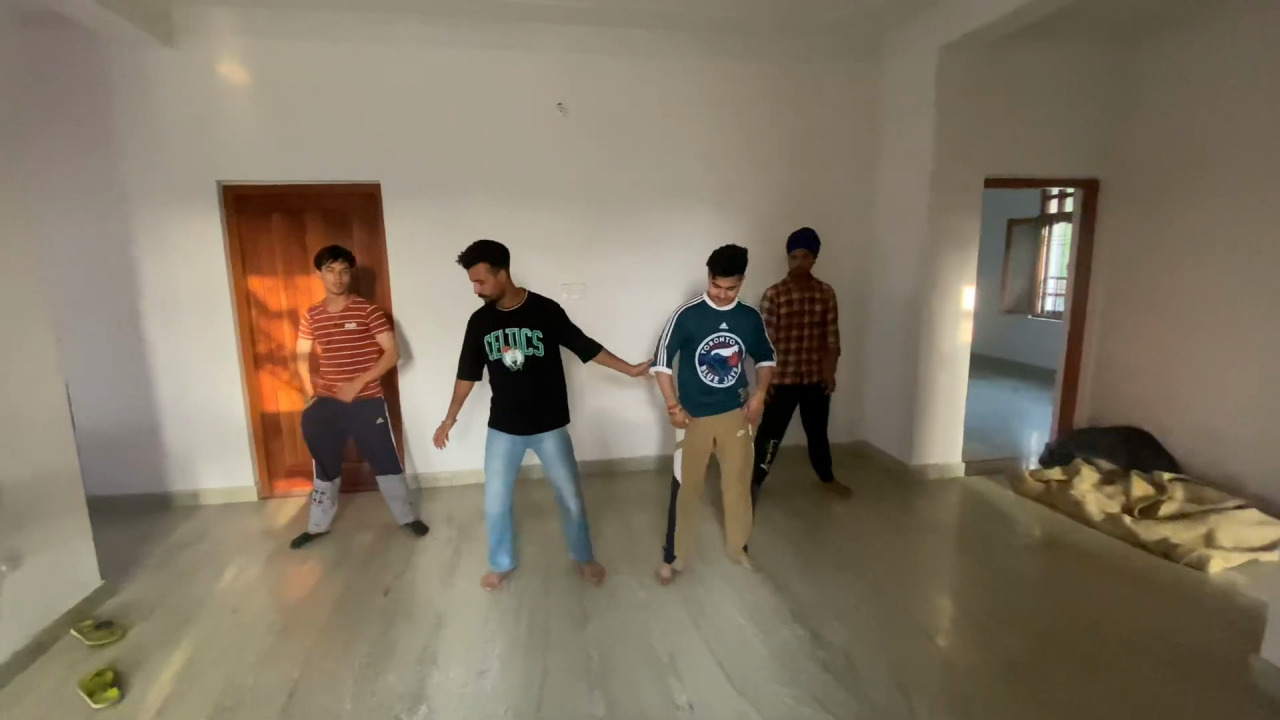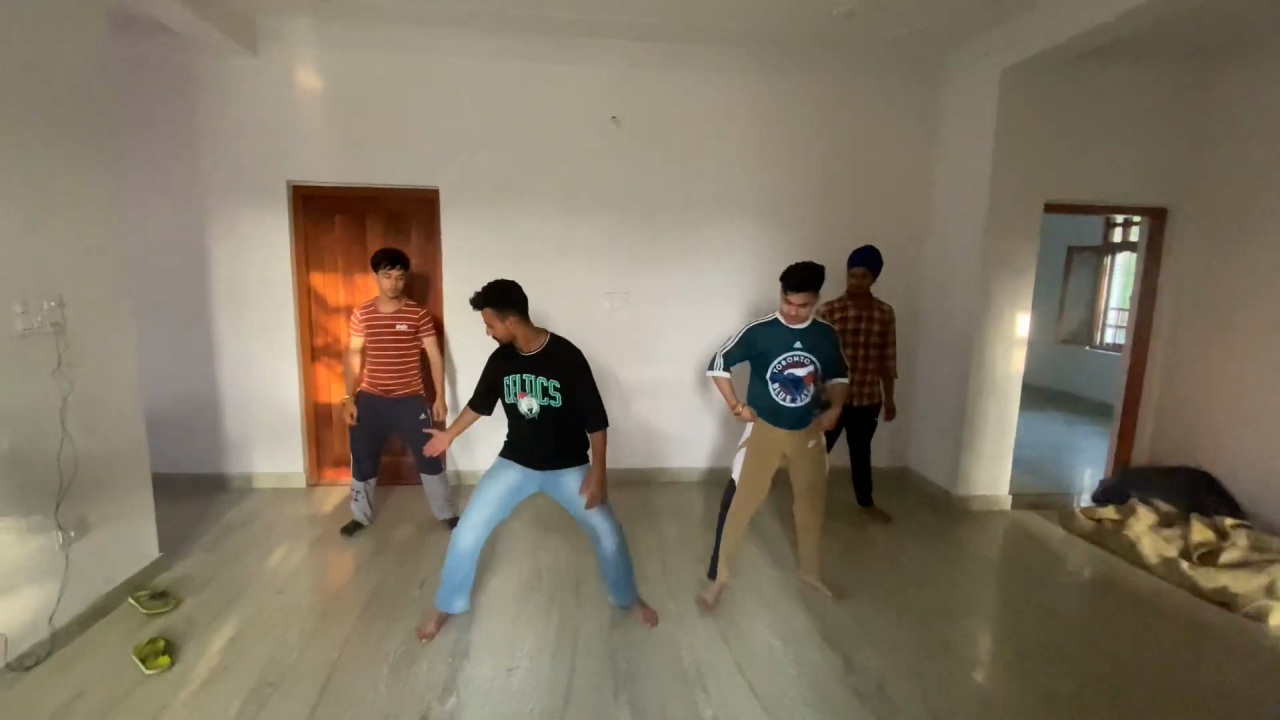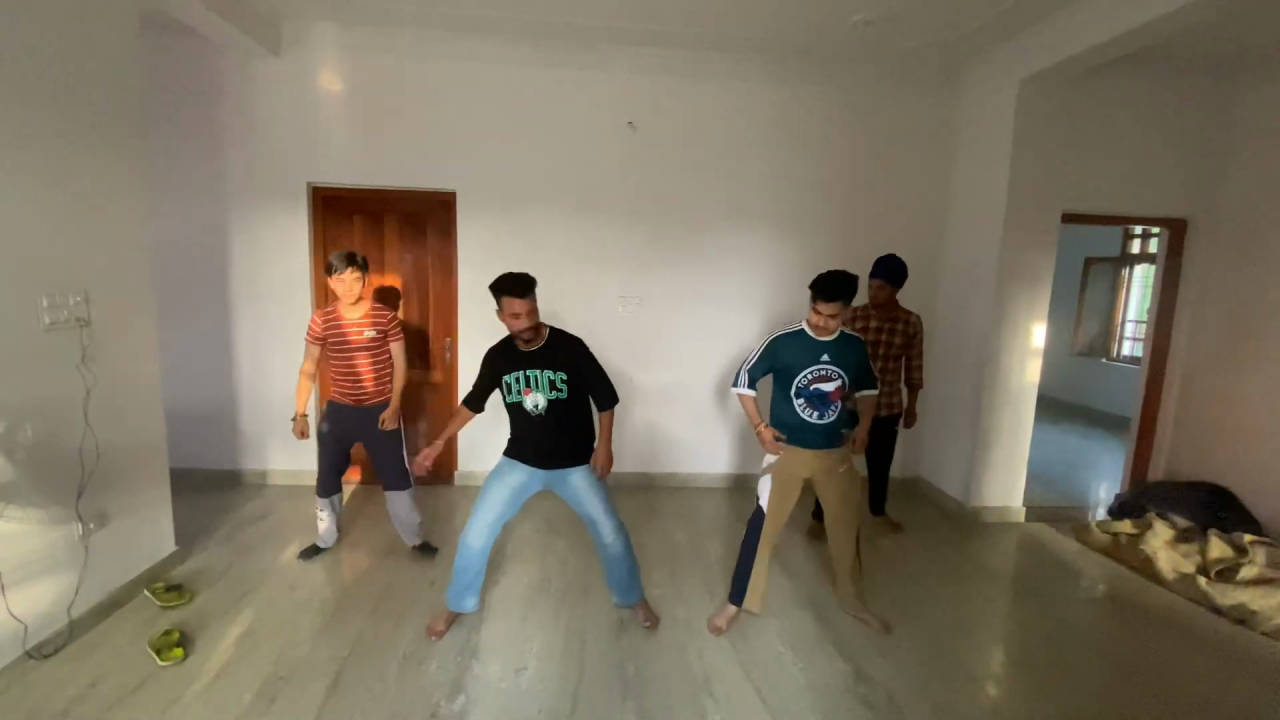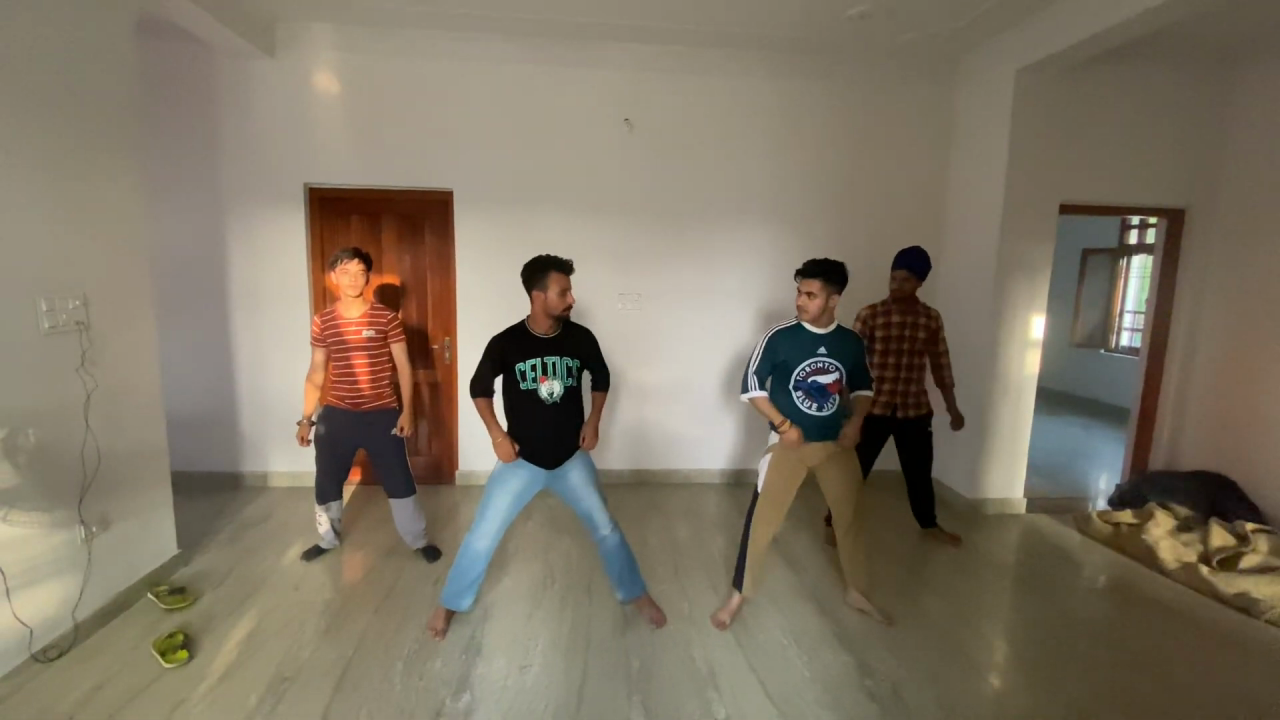
dt=1s
person 1, frame 1
left shoulder: (546, 311)
right shoulder: (479, 322)
left elbow: (586, 348)
right elbow: (467, 374)
left wrist: (628, 369)
right wrist: (450, 418)
left hip: (549, 425)
right hip: (503, 427)
left knee: (569, 495)
right knee: (496, 501)
left ankle: (583, 556)
right ankle: (501, 563)
person 1, frame 2
left shoulder: (567, 357)
right shoulder: (500, 360)
left elbow: (595, 419)
right elbow: (480, 402)
left wrist: (598, 473)
right wrist: (450, 433)
left hip: (568, 466)
right hip: (515, 462)
left knee: (607, 533)
right knee: (468, 532)
left ankle: (628, 598)
right ankle: (446, 606)
person 1, frame 3
left shoulder: (570, 348)
right shoulder: (497, 357)
left elbow: (605, 395)
right elbow: (473, 402)
left wrist: (605, 445)
right wrist: (440, 442)
left hip: (575, 462)
right hip: (520, 461)
left knee: (609, 532)
right knee: (477, 531)
left ankle: (633, 599)
right ankle: (457, 605)
person 1, frame 4
left shoulder: (581, 338)
right shoulder: (505, 343)
left elbow: (601, 378)
right elbow: (479, 388)
left wrist: (593, 423)
right wrist: (497, 435)
left hip: (571, 456)
right hip: (521, 458)
left knee: (604, 528)
right knee: (483, 535)
left ankle: (636, 594)
right ankle: (450, 604)
person 2, frame 1
left shoulder: (750, 317)
right shoulder: (686, 314)
left elbow: (765, 358)
right elbow: (661, 361)
left wrist: (759, 394)
right wrist: (674, 406)
left hip: (735, 413)
right hip: (695, 416)
left knee: (738, 482)
right knee: (686, 486)
left ankle: (737, 547)
right ankle: (672, 557)
person 2, frame 2
left shoulder: (826, 335)
right shoulder: (758, 331)
left elbow: (838, 375)
right elbow: (718, 365)
left wrist: (834, 408)
right wrist: (736, 405)
left hip: (807, 430)
right hip: (764, 428)
left knee: (811, 501)
right knee: (740, 502)
left ankle: (809, 570)
right ankle: (717, 578)
person 2, frame 3
left shoulder: (855, 347)
right shoulder: (782, 341)
left elbow: (867, 387)
right elbow: (743, 381)
left wrist: (863, 425)
right wrist: (761, 427)
left hip: (836, 452)
right hip: (787, 449)
left knee: (846, 526)
right knee: (764, 525)
left ankle: (853, 601)
right ankle: (734, 603)
person 2, frame 4
left shoulder: (851, 342)
right shoulder: (779, 337)
left elbow: (863, 387)
right elbow: (751, 386)
left wrist: (856, 422)
right wrist: (783, 424)
left hip: (836, 444)
right hip: (789, 442)
left knee: (850, 517)
right knee: (762, 519)
left ankle: (855, 592)
right ankle: (737, 595)
person 3, frame 1
left shoulder: (368, 311)
right shoulder: (311, 316)
left elbow: (391, 352)
right elbow: (302, 357)
left wrist: (359, 383)
right wrist: (311, 395)
left hip: (366, 402)
right hip: (326, 404)
left knee: (386, 463)
right knee: (325, 468)
left ankle: (407, 516)
right ankle: (317, 525)
person 3, frame 2
left shoulder: (419, 315)
right shoulder: (361, 314)
left elbow: (435, 357)
right elbow: (353, 357)
left wrist: (440, 398)
right wrist: (349, 397)
left hip: (410, 401)
right hip: (369, 401)
left knee: (428, 459)
right knee: (362, 462)
left ankle: (446, 513)
right ankle: (361, 516)
person 3, frame 3
left shoulder: (385, 317)
right shoulder: (321, 320)
left elbow: (400, 363)
right elbow: (308, 368)
left wrist: (394, 406)
right wrist: (300, 413)
left hip: (379, 410)
right hip: (339, 411)
left knee: (396, 477)
right knee: (327, 478)
left ankle: (414, 538)
right ankle: (326, 538)
person 3, frame 4
left shoulder: (386, 318)
right shoulder: (322, 321)
left elbow: (403, 367)
right elbow: (316, 373)
left wrist: (407, 411)
right wrist: (306, 418)
left hip: (382, 415)
right hip: (337, 415)
left knee: (399, 481)
right knee: (327, 482)
left ankle: (419, 540)
right ankle: (328, 539)
person 4, frame 1
left shoulder: (826, 292)
right shoulder: (774, 294)
left elbow: (832, 336)
right elbow: (767, 338)
left wrist: (830, 371)
left hip: (817, 376)
right hip: (783, 376)
left knee: (817, 430)
right knee: (770, 431)
left ankle: (827, 478)
right ankle: (755, 482)
person 4, frame 2
left shoulder: (885, 313)
right shoulder: (829, 310)
left elbow: (888, 358)
left wrist: (889, 397)
left hip: (868, 398)
left knee: (861, 452)
left ankle: (866, 502)
person 4, frame 3
left shoulder: (911, 323)
right shoulder: (853, 317)
left elbow: (914, 367)
left wrist: (911, 405)
left hip: (888, 407)
left knee: (881, 463)
left ankle: (878, 511)
right ankle: (819, 517)
person 4, frame 4
left shoulder: (932, 318)
right shoulder: (870, 315)
left elbow: (940, 364)
left wrist: (952, 407)
left hip: (915, 407)
right hip: (874, 407)
left knee: (919, 469)
right knee: (855, 467)
left ankle: (929, 524)
right ankle: (836, 523)
